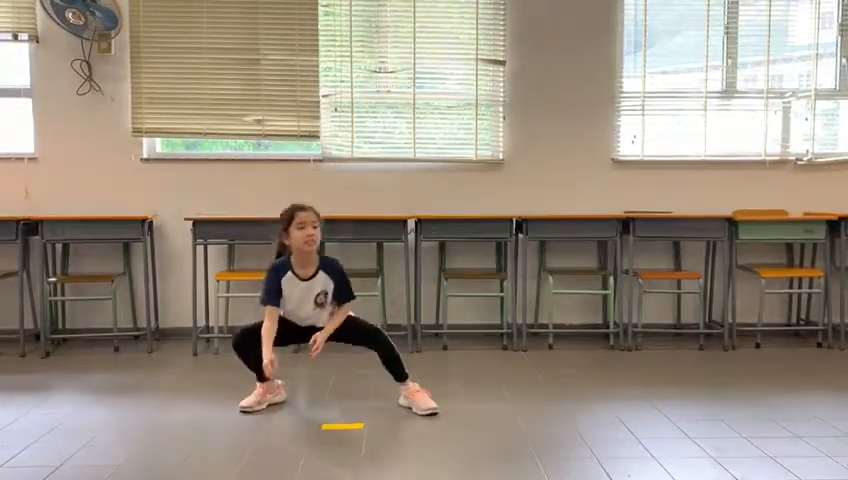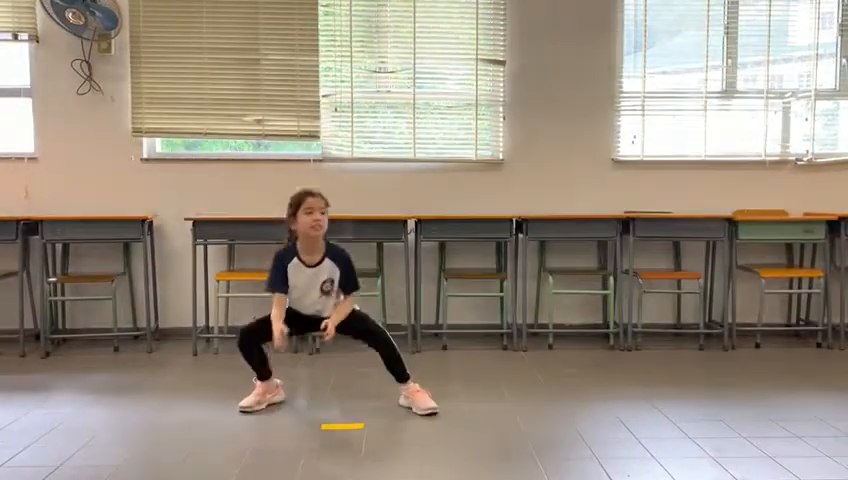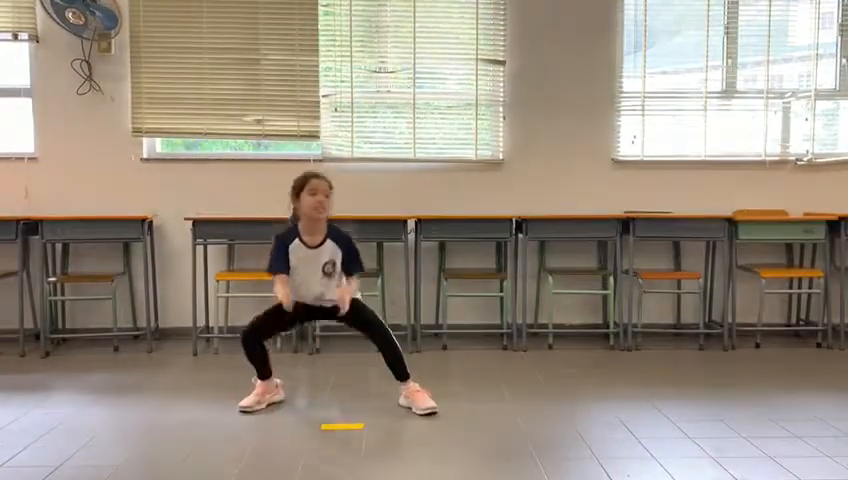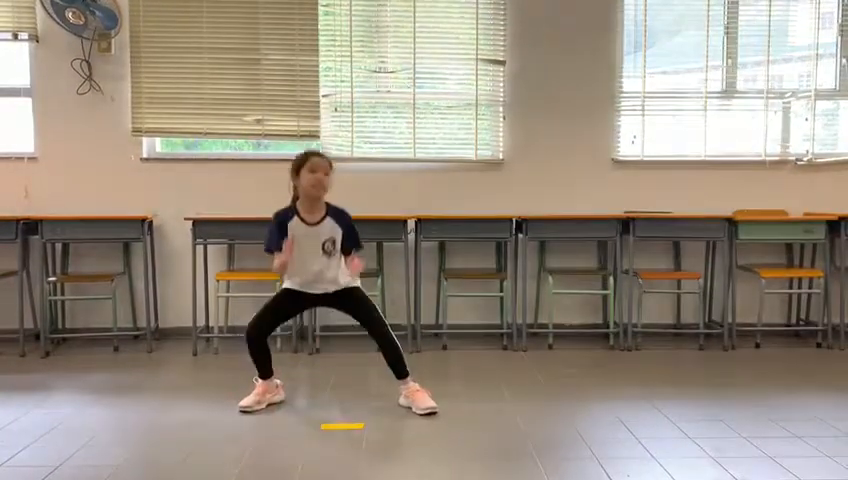
dt=0.1s
person 1, frame 1
left shoulder: (333, 268)
right shoulder: (277, 271)
left elbow: (342, 308)
right elbow: (270, 318)
left wrist: (324, 334)
right wrist: (267, 354)
left hip: (330, 322)
right hip: (294, 325)
left knee: (376, 336)
right knee: (241, 340)
left ankle: (408, 388)
right ankle: (269, 387)
person 1, frame 2
left shoulder: (339, 256)
right shoulder: (284, 257)
left elbow: (348, 298)
right elbow: (278, 303)
left wrist: (335, 320)
right wrist: (278, 327)
left hip: (335, 314)
right hip: (298, 314)
left knee: (380, 337)
right knee: (246, 337)
left ankle: (408, 389)
right ankle: (268, 387)
person 1, frame 3
left shoulder: (341, 239)
right shoulder: (284, 240)
left elbow: (352, 279)
right elbow: (280, 283)
left wrist: (346, 293)
right wrist: (283, 295)
left hip: (336, 300)
right hip: (299, 302)
left knee: (380, 331)
right knee: (250, 335)
left ankle: (408, 388)
right ankle: (268, 386)
person 1, frame 4
left shoulder: (340, 218)
right shoulder: (284, 219)
left elbow: (351, 258)
right elbow: (278, 268)
left wrist: (354, 265)
right wrist: (283, 260)
left hip: (339, 286)
right hip: (298, 288)
left knee: (379, 328)
right knee: (255, 330)
left ankle: (409, 387)
right ankle: (267, 384)
